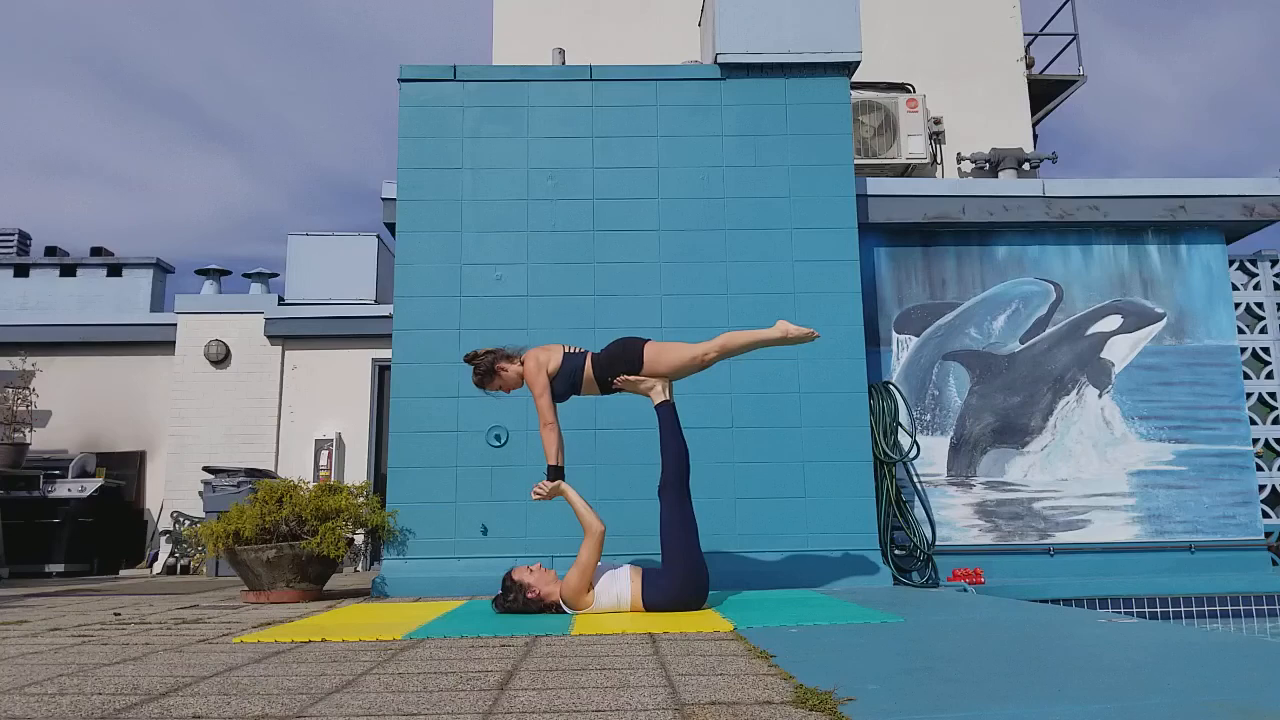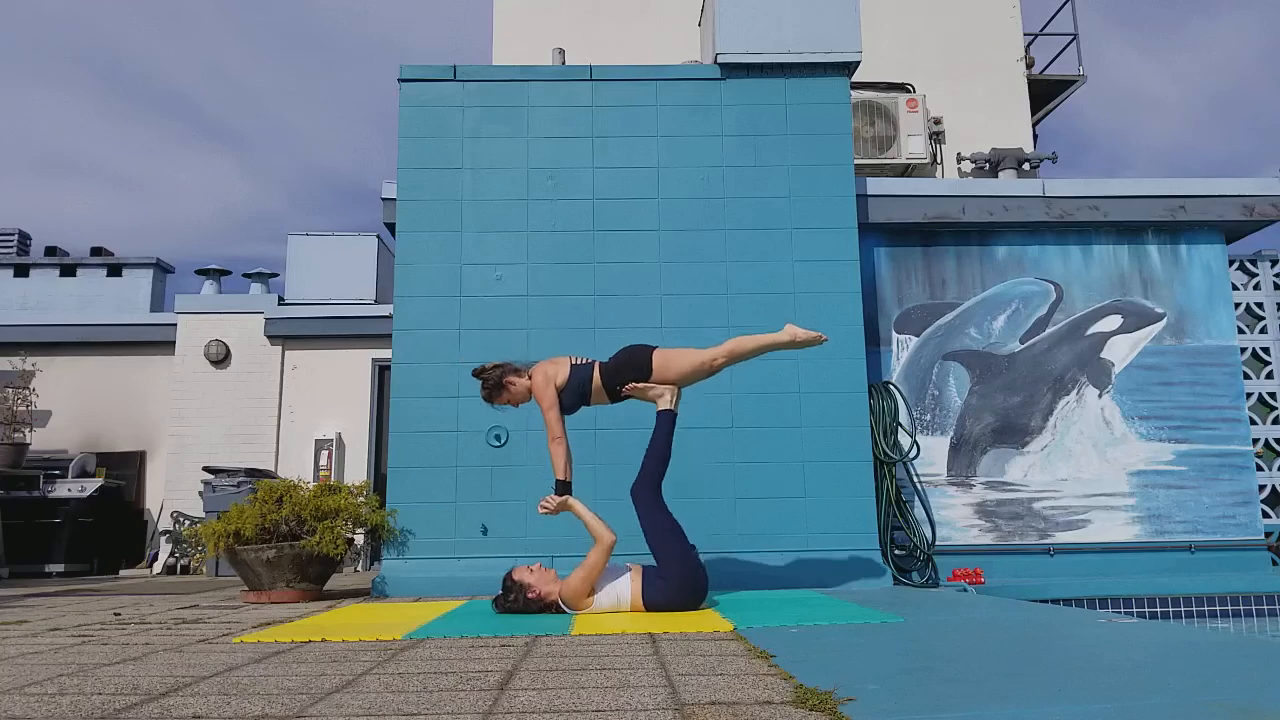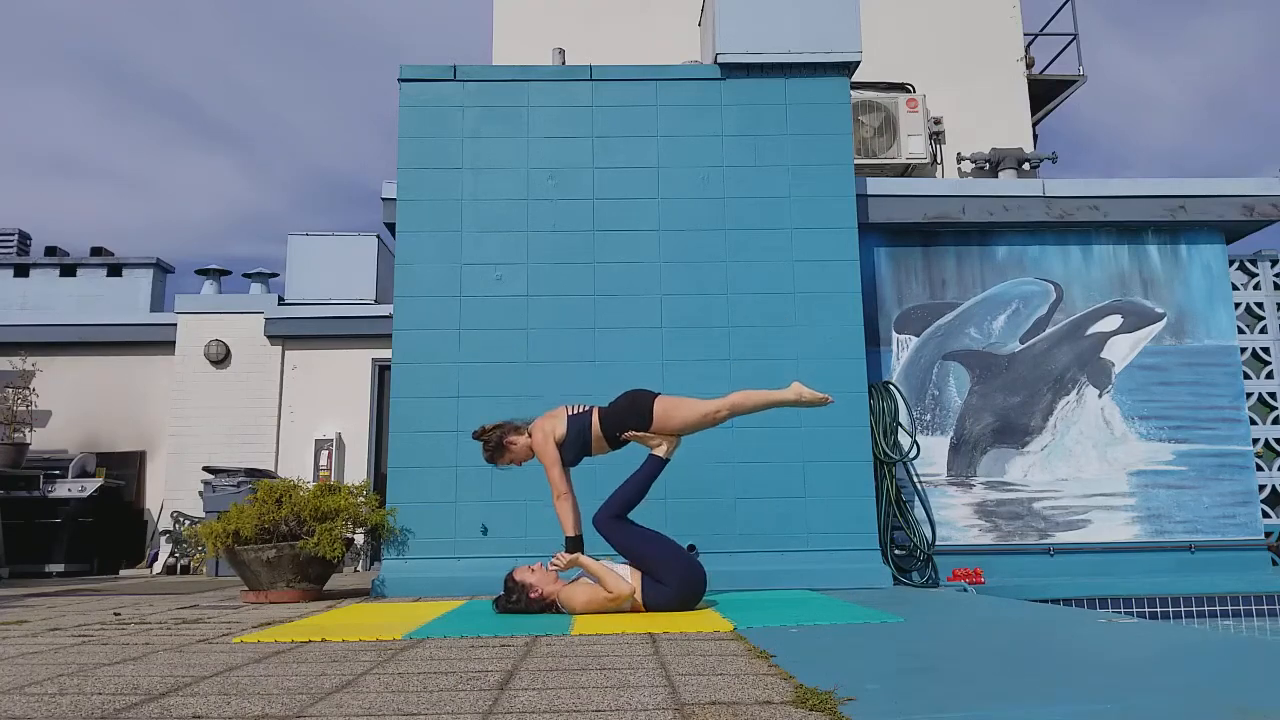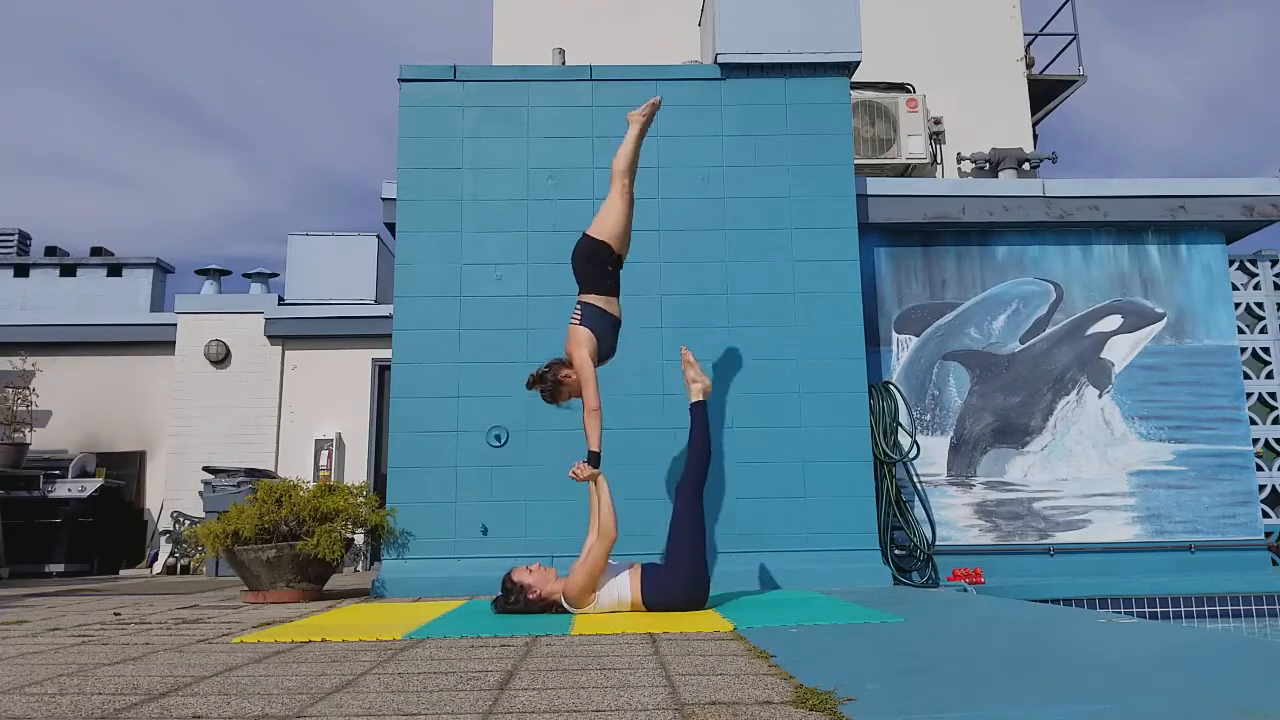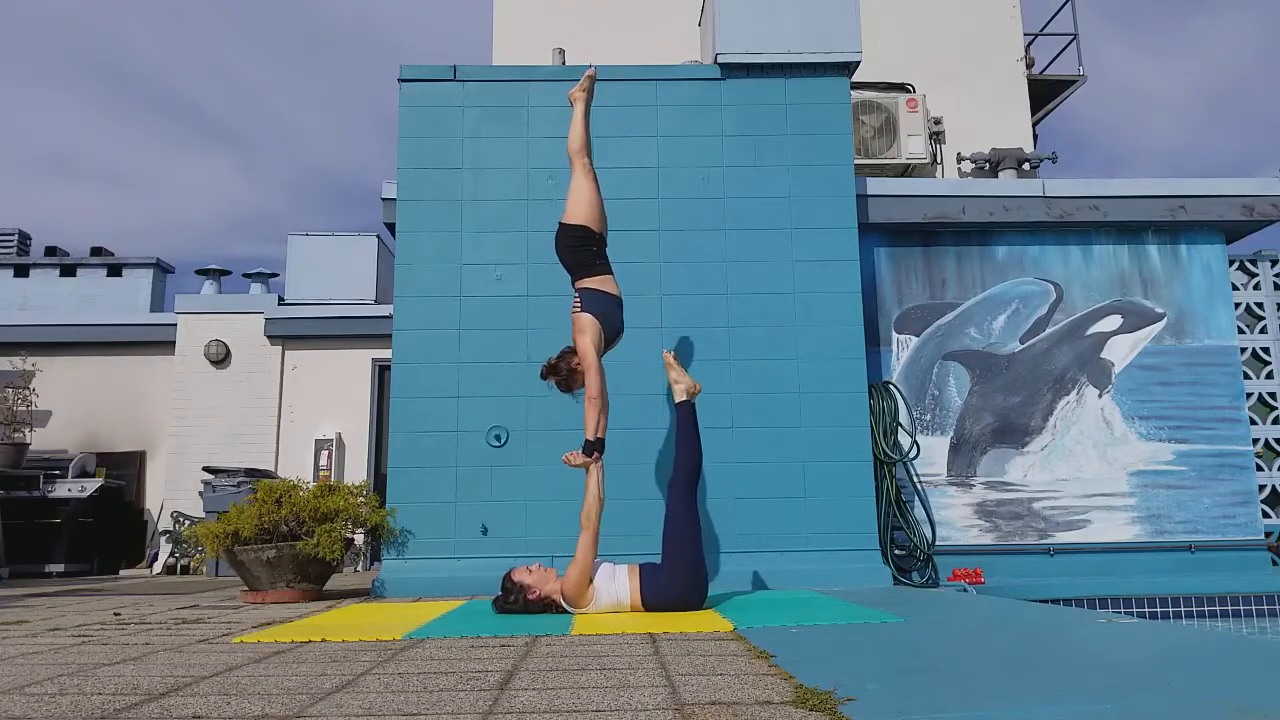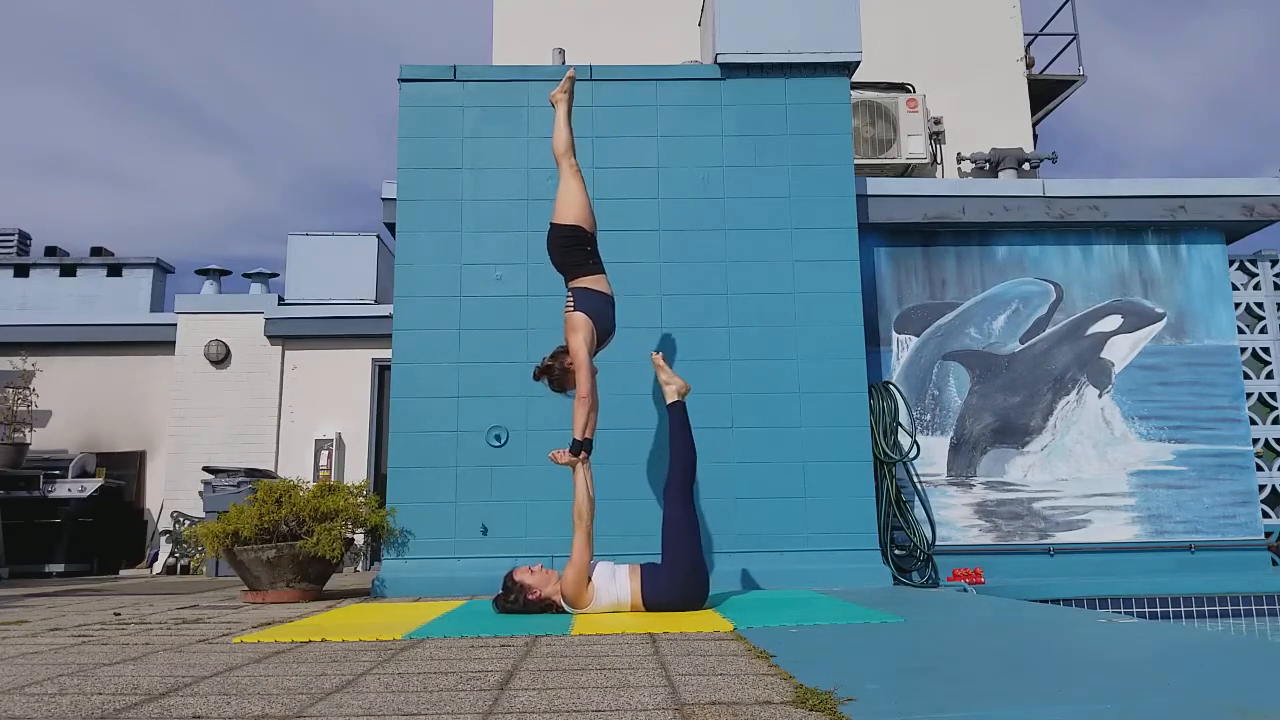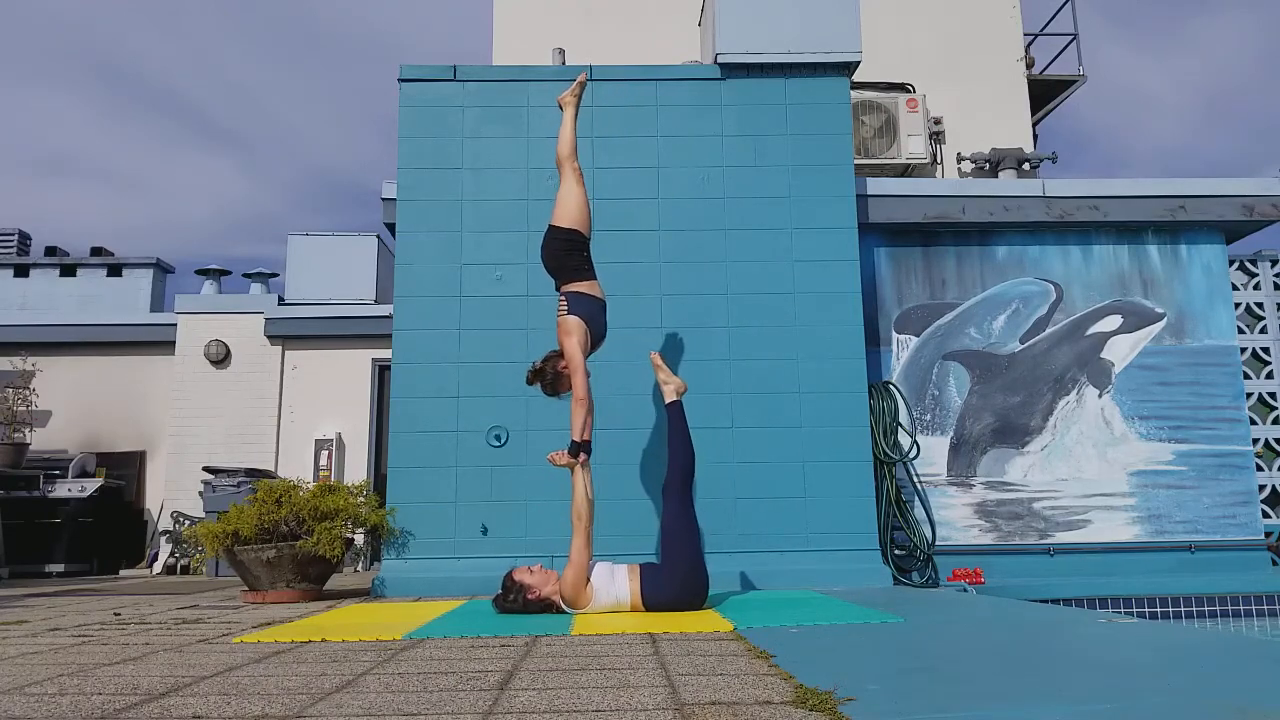
dt=0.7s
person 1, frame 1
left shoulder: (532, 365)
right shoulder: (538, 364)
left elbow: (548, 424)
right elbow: (553, 426)
left wrist: (554, 475)
right wrist: (557, 473)
left hip: (625, 362)
right hip: (622, 367)
left knee: (706, 353)
right knee: (705, 355)
left ankle: (777, 332)
right ankle: (777, 332)
person 1, frame 2
left shoulder: (539, 379)
right shoulder: (547, 377)
left elbow: (556, 439)
right elbow: (560, 439)
left wrist: (561, 488)
right wrist: (565, 487)
left hip: (634, 370)
right hip: (632, 375)
left knee: (715, 359)
right knee: (714, 363)
left ankle: (786, 336)
right ankle: (786, 336)
person 1, frame 3
left shoulder: (539, 435)
right shoulder: (548, 434)
left elbow: (561, 495)
right elbow: (567, 496)
left wrist: (573, 548)
right wrist: (577, 547)
left hip: (632, 415)
right hip: (630, 418)
left knee: (717, 409)
right knee: (716, 410)
left ankle: (790, 394)
right ankle: (790, 394)
person 1, frame 4
left shoulder: (580, 355)
right shoulder: (580, 357)
left elbow: (593, 408)
right elbow: (592, 408)
left wrist: (593, 457)
right wrist: (593, 457)
left hip: (597, 260)
right hip: (597, 263)
left knee: (621, 187)
right knee: (621, 188)
left ankle: (639, 124)
person 1, frame 5
right shoulder: (588, 343)
left elbow: (596, 398)
left wrist: (593, 446)
right wrist: (593, 446)
left hip: (584, 246)
right hip: (582, 246)
left knee: (582, 167)
right knee: (582, 167)
left ankle: (581, 101)
right ankle: (580, 101)
person 1, frame 6
right shoulder: (580, 341)
left elbow: (587, 398)
left wrist: (582, 445)
right wrist: (579, 445)
left hip: (577, 249)
right hip: (572, 248)
left knee: (568, 167)
right knee: (568, 166)
left ankle: (563, 103)
right ankle: (562, 103)
person 1, frame 7
right shoulder: (574, 343)
left elbow: (583, 399)
left wrist: (579, 447)
right wrist: (578, 447)
left hip: (569, 252)
right hip: (567, 250)
left knee: (569, 171)
right knee: (570, 170)
left ankle: (570, 106)
right ankle: (570, 107)
person 2, frame 1
left shoulder: (570, 594)
right shoulder: (571, 593)
right elbow: (596, 531)
right wrist: (564, 489)
left hip: (677, 587)
right hip: (682, 587)
right knee: (672, 488)
right ankle: (660, 399)
person 2, frame 2
left shoulder: (571, 593)
right shoulder: (571, 593)
right elbow: (607, 540)
right wrist: (571, 503)
left hip: (677, 587)
right hip: (681, 587)
right knee: (643, 491)
left ankle: (665, 405)
right ankle: (666, 406)
person 2, frame 3
left shoulder: (570, 591)
right shoulder: (569, 598)
right elbow: (623, 590)
right wrist: (580, 559)
left hip: (678, 585)
right hip: (680, 584)
left knee: (608, 519)
right knee: (608, 518)
left ankle: (660, 451)
right ankle: (660, 452)
person 2, frame 4
left shoulder: (574, 584)
right shoulder: (574, 592)
left elbow: (596, 532)
right elbow: (607, 535)
left wrist: (593, 482)
right wrist: (598, 480)
left hip: (678, 588)
right hip: (681, 589)
right knee: (688, 491)
right ankle: (696, 396)
person 2, frame 5
left shoulder: (573, 589)
right shoulder: (572, 593)
left elbow: (593, 518)
right elbow: (589, 525)
left wrist: (594, 466)
right wrist: (591, 470)
left hip: (678, 586)
right hip: (680, 587)
right knee: (680, 491)
right ankle: (681, 397)
person 2, frame 6
left shoulder: (573, 588)
right shoulder: (572, 593)
left elbow: (588, 515)
right elbow: (582, 524)
left wrist: (583, 464)
right wrist: (577, 467)
left hip: (678, 587)
right hip: (680, 588)
right knee: (677, 491)
left ankle: (674, 397)
right ankle: (673, 397)
person 2, frame 7
left shoulder: (572, 588)
right shoulder: (570, 594)
left elbow: (586, 518)
right elbow: (581, 524)
left wrist: (580, 466)
right wrist: (577, 468)
left hip: (677, 585)
right hip: (680, 587)
right knee: (676, 492)
right ankle: (671, 397)
